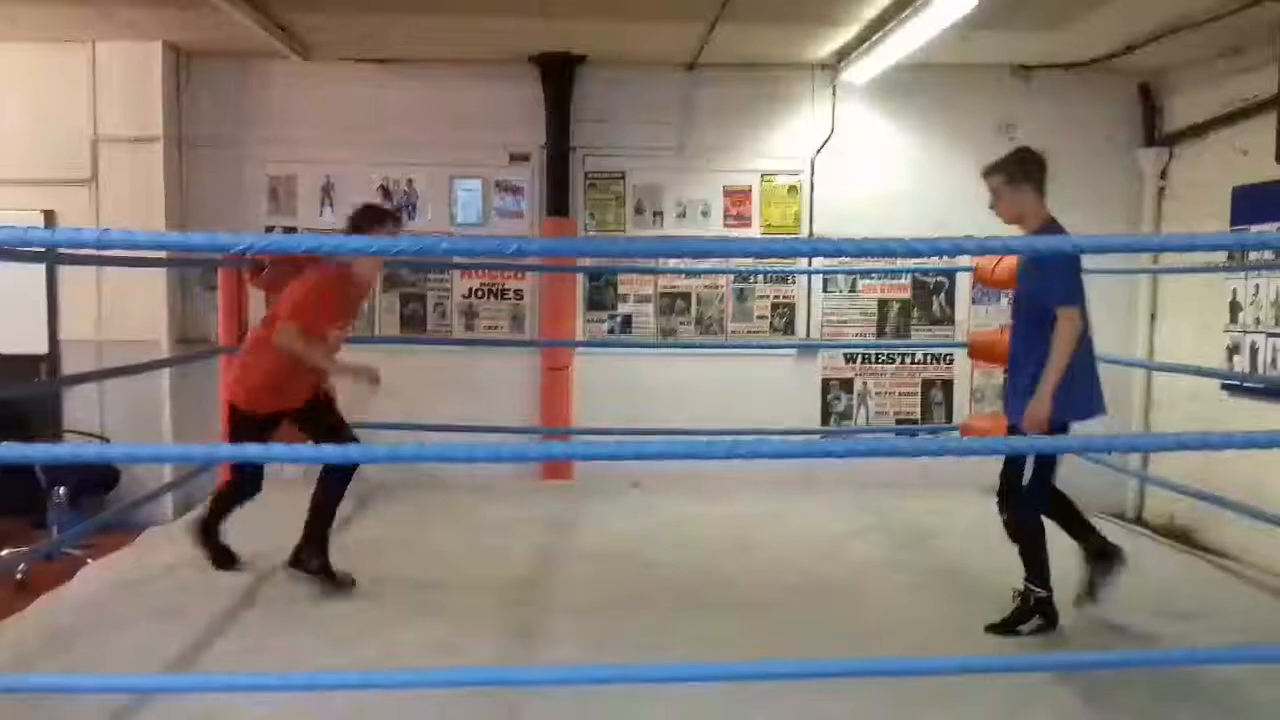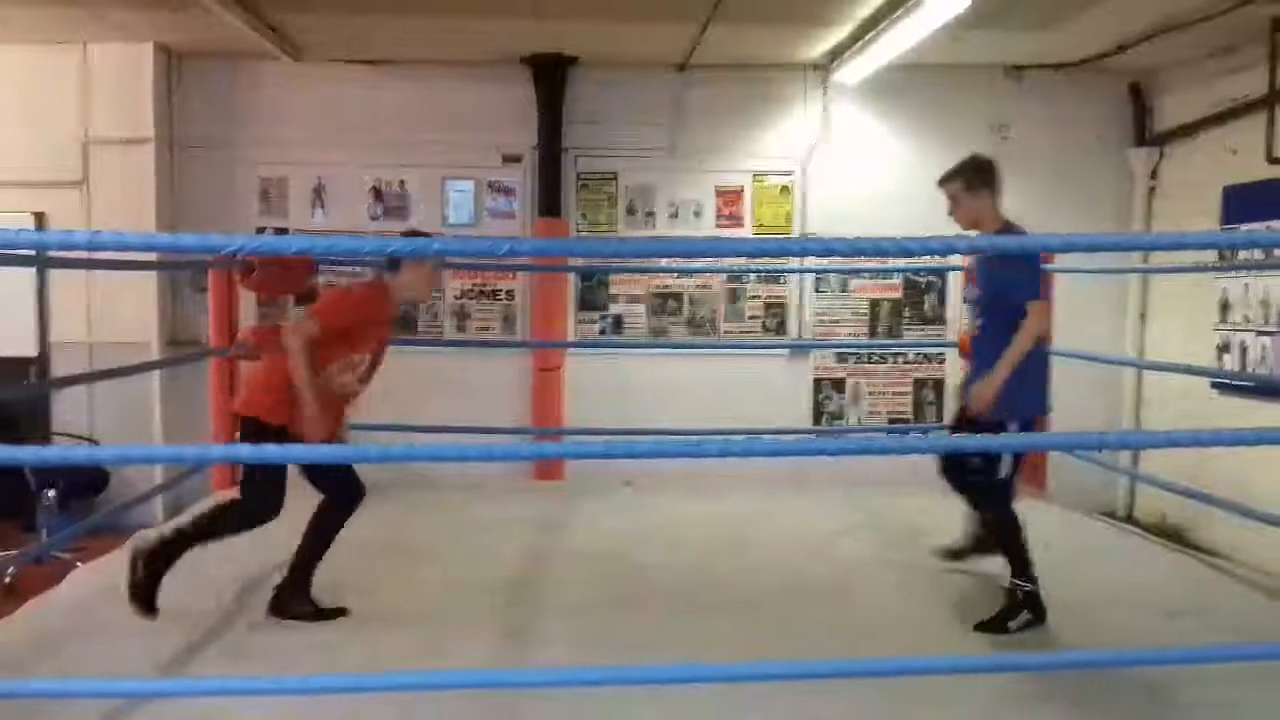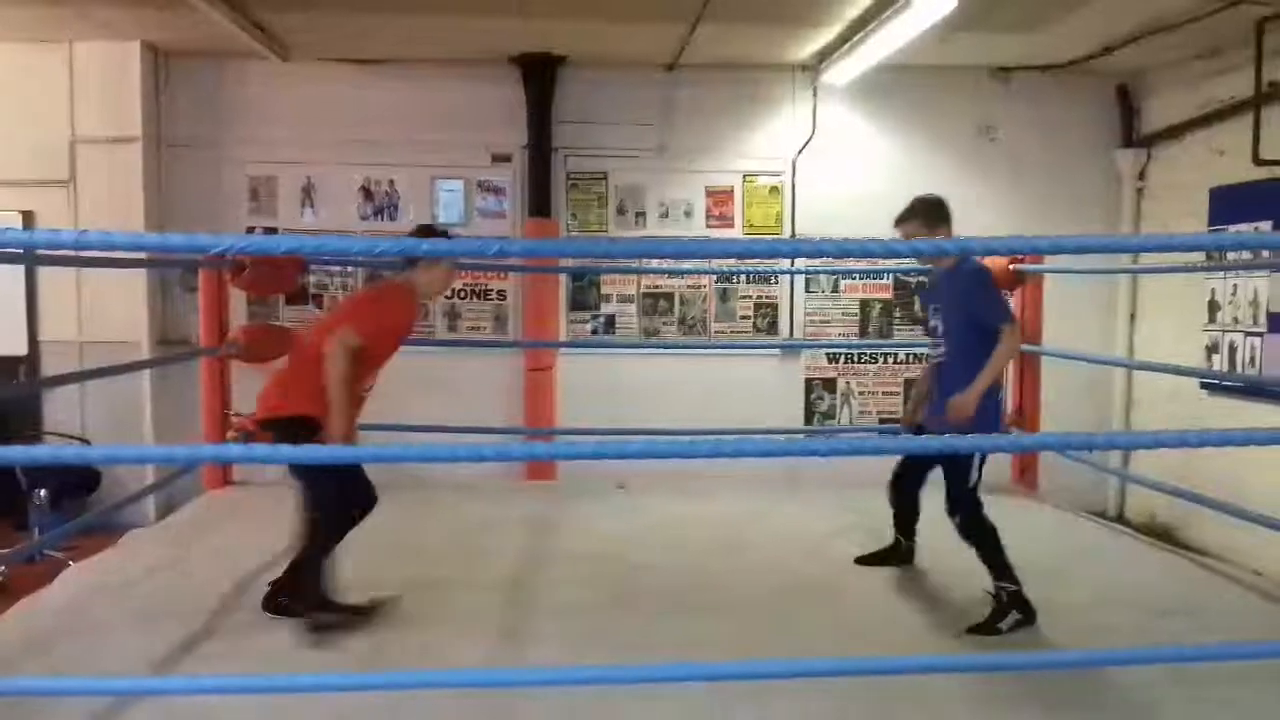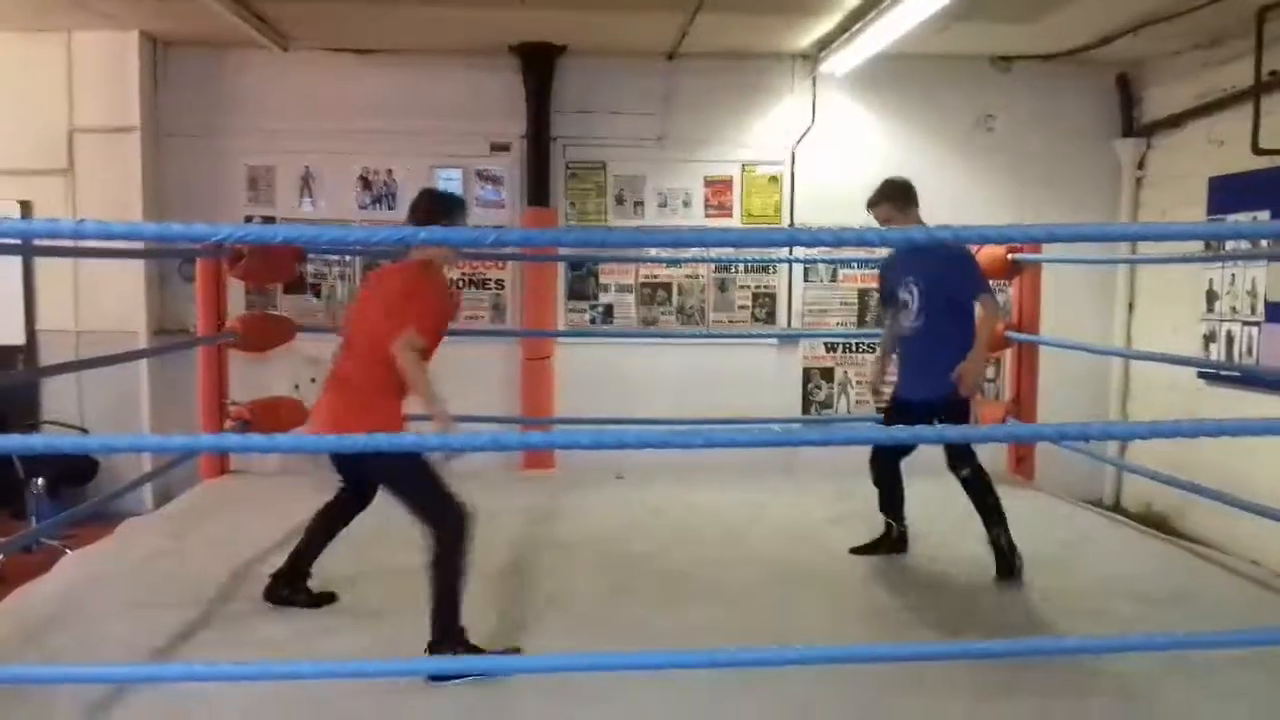
dt=0.2s
person 1, frame 1
left shoulder: (1050, 247)
right shoulder: (1042, 245)
left elbow: (1070, 322)
left wrist: (1042, 396)
left hip: (1043, 399)
right hip: (1039, 395)
left knee: (1015, 500)
right knee: (1033, 489)
left ankle: (1038, 603)
right ankle: (1099, 550)
person 1, frame 2
left shoulder: (1015, 247)
right shoulder: (986, 250)
left elbow: (1039, 316)
left wrist: (995, 378)
left hip: (1010, 394)
right hip: (987, 389)
left knee: (992, 490)
right knee: (953, 462)
left ankle: (1026, 597)
right ankle: (985, 533)
person 1, frame 3
left shoulder: (974, 278)
right shoulder: (934, 283)
left elbow: (1011, 338)
left wrist: (975, 393)
right wrist: (917, 398)
left hip: (969, 416)
right hip: (937, 412)
left knee: (963, 507)
right knee: (903, 481)
left ankle: (1013, 599)
right ankle: (903, 545)
person 1, frame 4
left shoulder: (950, 254)
right shoulder: (892, 263)
left elbow: (989, 306)
left wrist: (975, 361)
right wrist: (881, 365)
left hip: (948, 382)
right hip: (910, 384)
left knee: (960, 460)
right knee: (882, 459)
left ankle: (1001, 541)
right ankle: (894, 532)
person 2, frame 1
left shoulder: (358, 284)
right shoulder: (324, 282)
right elbow: (285, 335)
left wrist: (326, 373)
right wrist: (342, 368)
left hip: (305, 386)
right hip: (258, 388)
right knee: (246, 483)
left ankle: (311, 551)
right ankle: (209, 526)
person 2, frame 2
left shoulder: (386, 316)
right shoulder: (364, 300)
right elbow: (296, 331)
left wrist: (333, 421)
right wrist: (311, 405)
left hip: (312, 419)
right hip: (271, 407)
left knee: (347, 493)
right knee: (260, 507)
left ankle: (292, 594)
right ankle: (156, 556)
person 2, frame 3
left shoulder: (391, 299)
right shoulder: (393, 302)
right elbow: (337, 346)
left wrist: (343, 424)
right wrist: (338, 421)
left hip: (308, 410)
right hip: (293, 406)
left knee: (360, 499)
right knee: (333, 490)
left ankle: (288, 591)
right ankle: (313, 601)
person 2, frame 4
left shoulder: (386, 276)
right shoulder: (432, 285)
right elbow: (404, 352)
right wrist: (440, 413)
left hip: (336, 413)
right hip: (366, 423)
left knee: (357, 491)
right knee: (450, 519)
left ankle: (286, 581)
right ankle: (448, 643)
